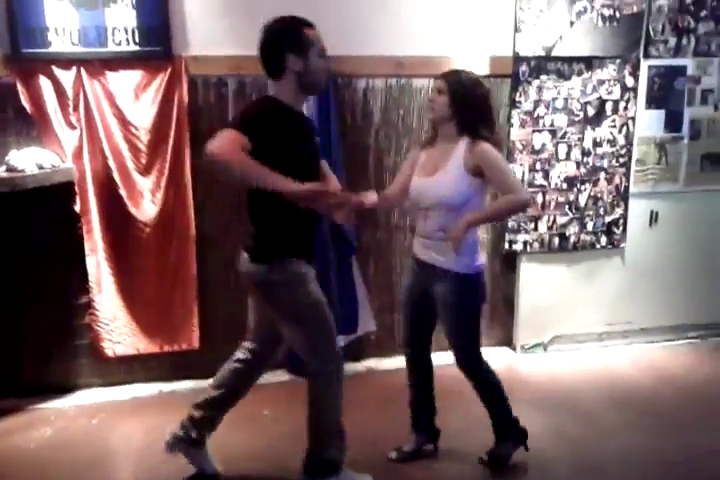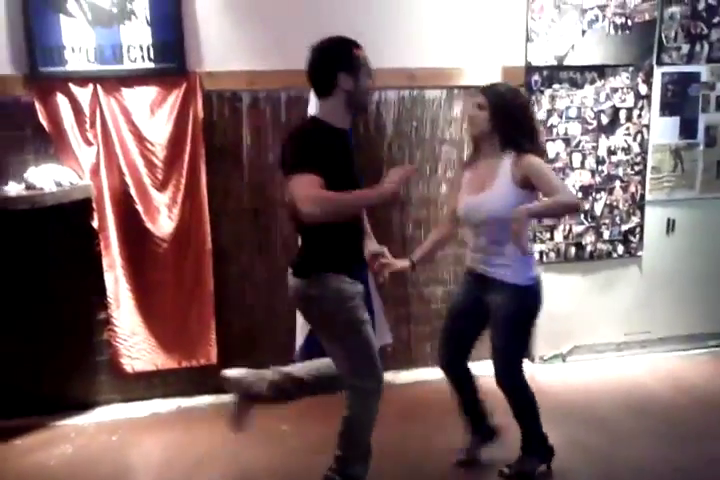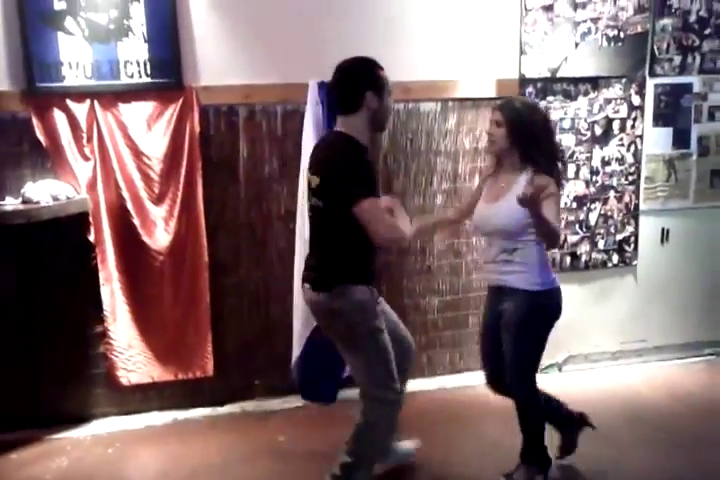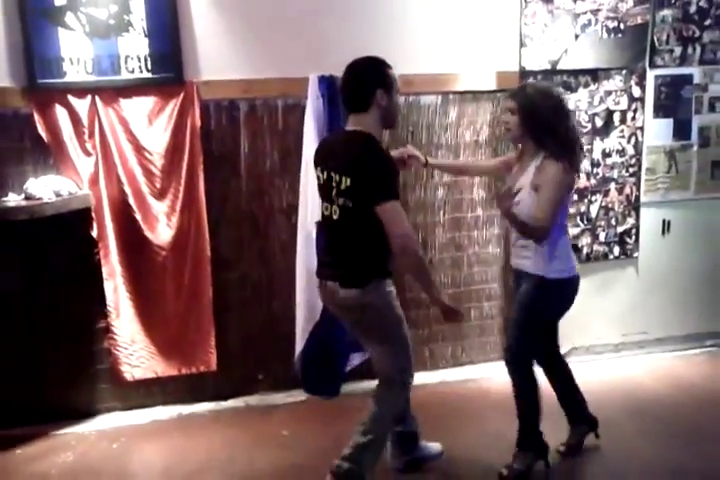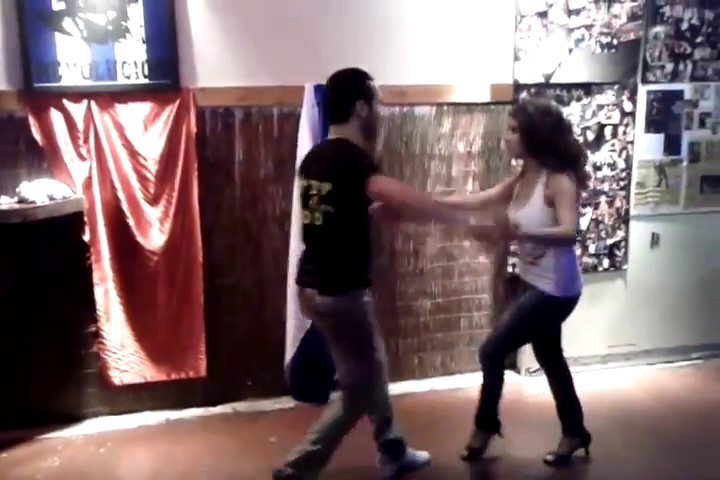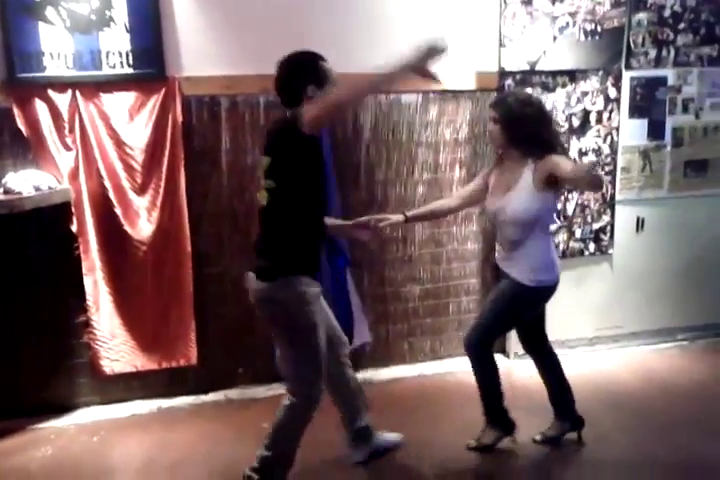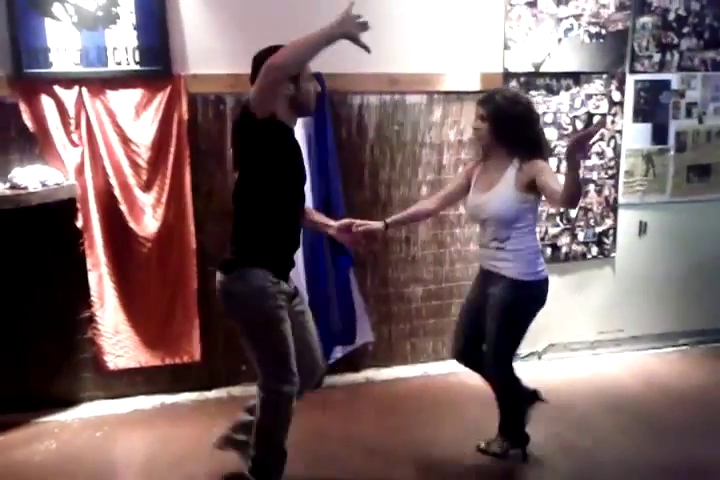
dt=0.2s
person 1, frame 1
left shoulder: (298, 120)
right shoulder: (262, 117)
left elbow: (318, 173)
right elbow: (218, 151)
left wrist: (338, 196)
right wrist: (291, 188)
left hip: (278, 261)
right hip: (281, 265)
left knee: (257, 353)
right knee: (327, 366)
left ankle: (190, 434)
person 1, frame 2
left shoulder: (336, 137)
right shoulder: (309, 139)
right elbow: (311, 207)
left wrist: (368, 244)
right wrist: (383, 191)
left hip: (339, 277)
right hip: (325, 282)
left knee: (352, 366)
right knee: (367, 381)
left ankle: (255, 383)
person 1, frame 3
left shoulder: (331, 147)
right shoulder: (350, 157)
right elbow: (384, 235)
left wrist: (379, 203)
right wrist: (404, 226)
left hip: (328, 284)
right hip: (340, 292)
left knee: (401, 349)
right knee: (383, 389)
person 1, frame 4
left shoulder: (329, 146)
right shoulder: (372, 156)
right elbow: (402, 240)
right wrist: (435, 294)
left hip: (331, 280)
right hip: (362, 286)
left knee: (391, 366)
right knee: (397, 375)
left ankle: (405, 444)
person 1, frame 5
left shoulder: (315, 159)
right shoulder: (352, 159)
right elbow: (403, 199)
left wrist: (370, 210)
right wrist: (467, 217)
left hip: (316, 287)
right hip: (340, 295)
left knee: (370, 371)
right knee: (355, 391)
person 1, frame 6
left shoulder: (290, 144)
right shoulder: (290, 134)
right elbow: (338, 98)
left wrist: (338, 226)
right wrist: (408, 67)
left hip: (293, 278)
right hip: (284, 283)
left knee: (335, 355)
right knee: (307, 385)
left ankle: (363, 439)
person 1, frame 7
left shoulder: (283, 139)
right shoulder: (253, 126)
right elbow: (276, 65)
left wrist: (326, 225)
left hip: (274, 276)
right hip: (250, 279)
left knee: (309, 366)
right knee: (281, 383)
left ankle: (246, 432)
person 2, frame 1
left shoulder: (477, 151)
right shoulder: (421, 154)
left elbow: (521, 198)
right elbow: (392, 198)
left wrist: (470, 220)
right wrist: (372, 199)
left hip: (460, 274)
right hip: (422, 267)
left knee: (468, 359)
right knee: (415, 352)
left ankle: (510, 433)
right ankle: (423, 434)
person 2, frame 2
left shoulder: (525, 164)
right shoulder: (468, 171)
left elbow: (571, 203)
right elbow: (447, 227)
left wrist: (530, 210)
right wrist: (410, 261)
left hip: (515, 287)
right hip: (476, 279)
left knee: (507, 372)
right knee: (449, 356)
right ankle: (479, 430)
person 2, frame 3
left shoulder: (541, 180)
right shoulder: (490, 180)
left elbow: (552, 240)
right elbow: (457, 214)
left wrist: (533, 209)
right wrist: (413, 227)
left hip: (532, 295)
right hip: (499, 294)
left knee: (518, 380)
right knee: (498, 379)
right ankle: (565, 419)
person 2, frame 4
left shoulder: (554, 167)
right shoulder: (518, 162)
left elbow: (539, 231)
right elbow: (476, 167)
left wrist: (508, 211)
right wrist: (427, 161)
left hip: (550, 278)
right hip: (529, 274)
left knee: (517, 357)
right knee: (544, 353)
left ankle: (530, 446)
right ankle: (581, 420)
person 2, frame 5
left shoulder: (560, 181)
right shoulder: (522, 178)
left elbow: (569, 234)
right elbow: (479, 201)
left wrist: (520, 233)
left hip: (552, 290)
right hip: (532, 283)
left knee: (492, 351)
right knee: (549, 360)
left ankle: (485, 426)
right ankle: (574, 433)
person 2, frame 6
left shoulder: (545, 167)
right shoulder: (492, 172)
left elbow: (590, 182)
right elbow: (452, 204)
left wrist: (587, 175)
right wrist: (402, 218)
left hip: (530, 280)
right hip: (511, 274)
left knee: (476, 343)
right knee: (536, 345)
left ankle: (498, 423)
right ankle: (567, 417)
person 2, frame 7
left shoulder: (531, 168)
right shoulder: (476, 169)
left elbow: (568, 200)
right elbow: (435, 202)
left wrist: (572, 164)
right wrist: (384, 224)
left hip: (521, 281)
right hip: (489, 275)
left knee: (495, 360)
right knee: (466, 351)
left ankle: (512, 434)
right ankle: (522, 395)
